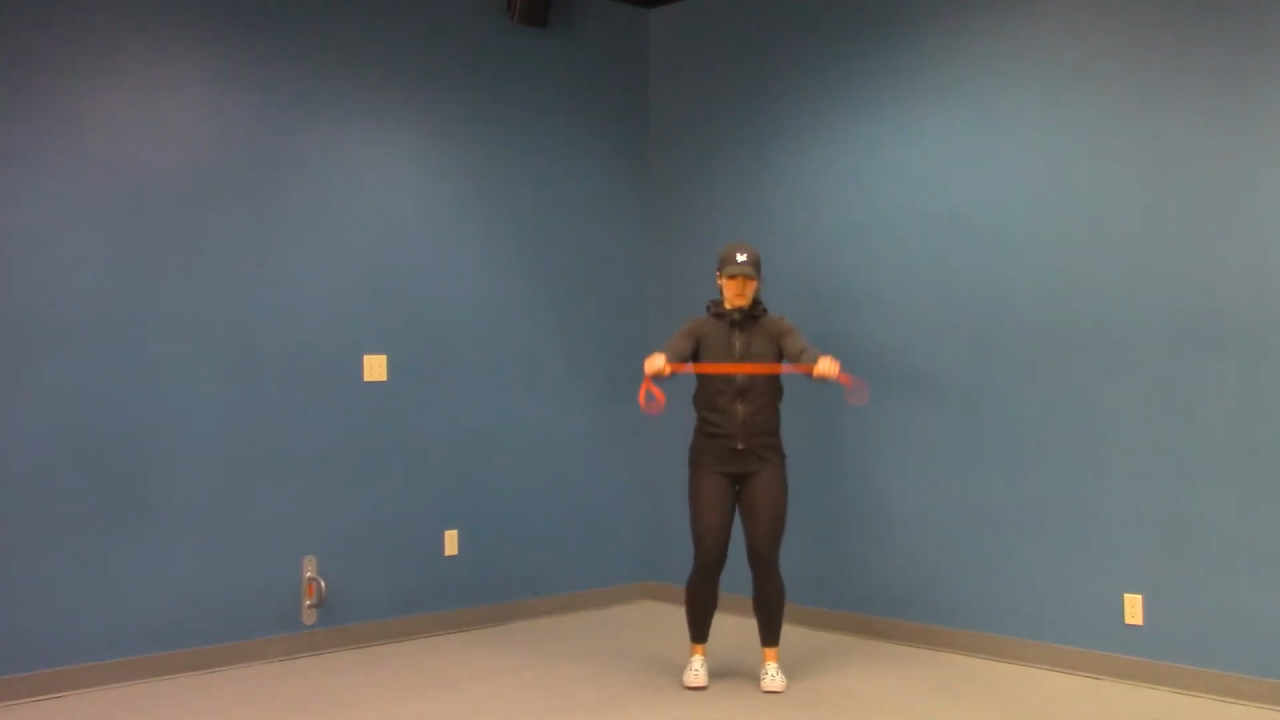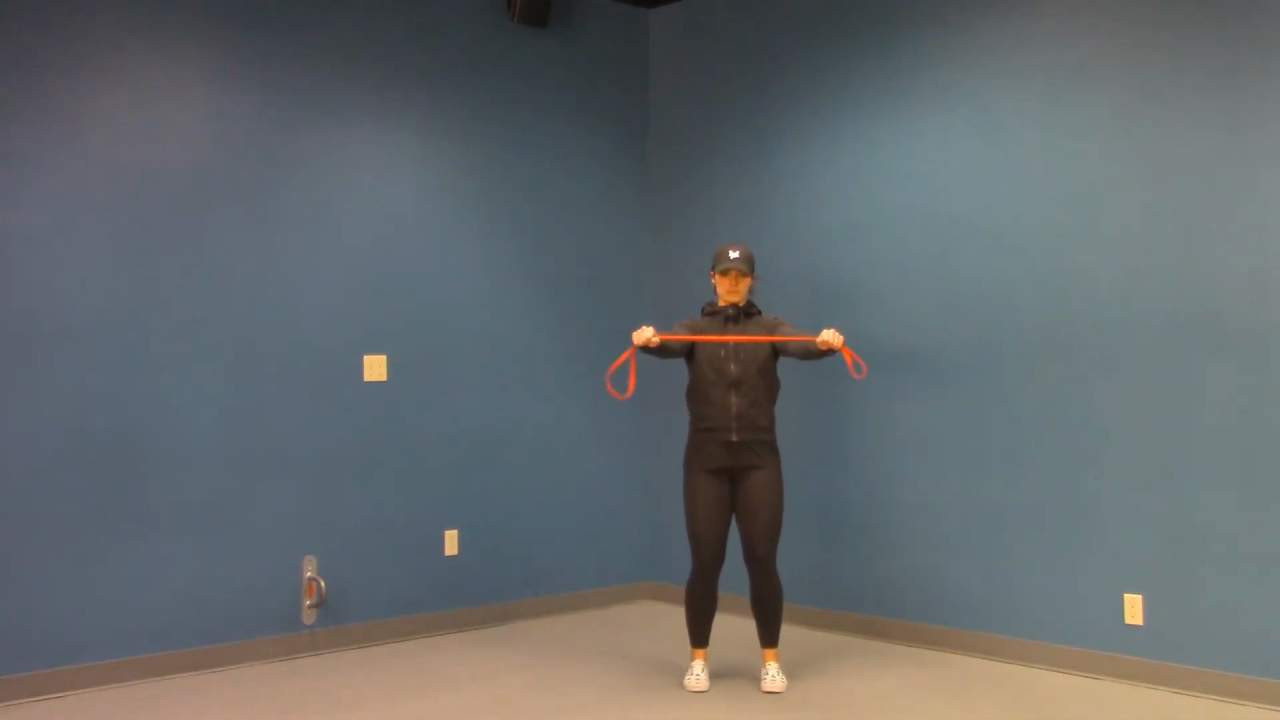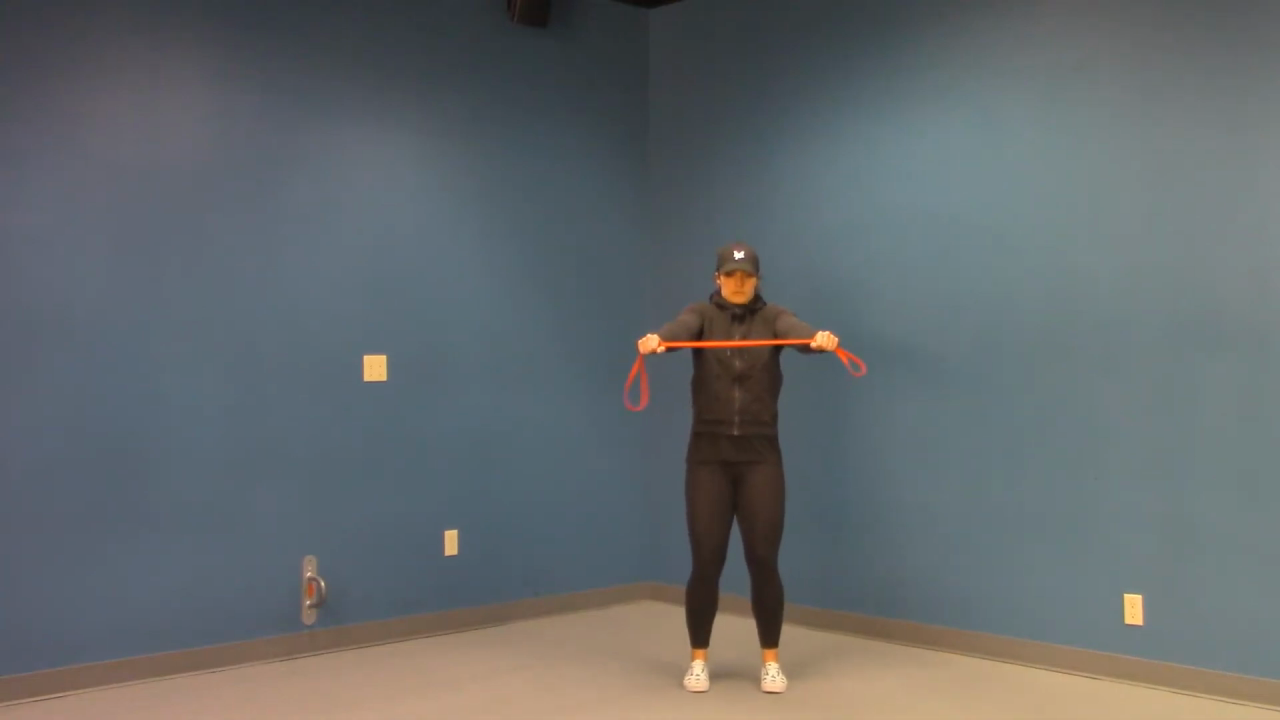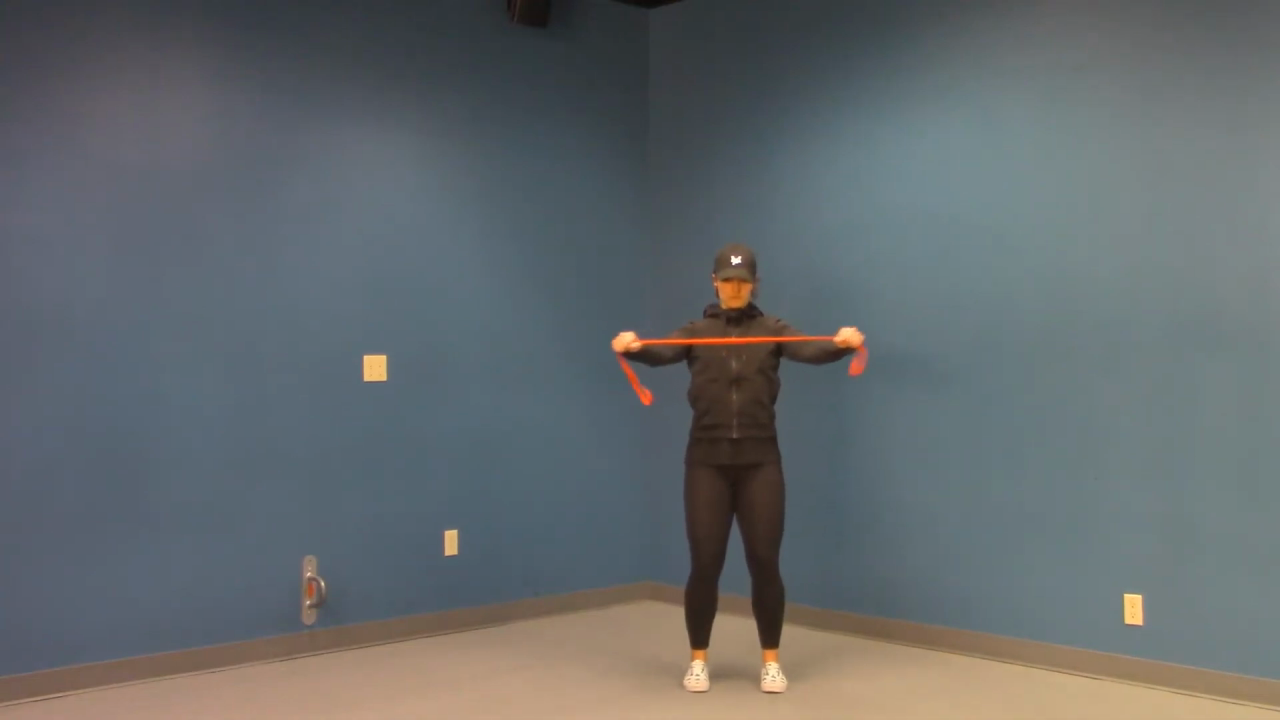
dt=1s
person 1, frame 1
left shoulder: (775, 328)
right shoulder: (700, 328)
left elbow: (802, 353)
right elbow: (674, 353)
left wrist: (822, 364)
right wrist: (658, 363)
left hip: (764, 459)
right hip: (711, 458)
left knee: (765, 561)
right knee: (708, 560)
left ankle: (770, 659)
right ankle: (697, 653)
person 1, frame 2
left shoulder: (768, 327)
right shoulder: (695, 327)
left elbow: (796, 345)
right elbow: (671, 345)
left wrist: (823, 344)
right wrist: (650, 340)
left hip: (758, 459)
right hip: (706, 459)
left knee: (762, 561)
right knee: (705, 562)
left ankle: (770, 660)
right ankle: (698, 659)
person 1, frame 3
left shoulder: (773, 318)
right shoulder: (702, 315)
left elbow: (798, 333)
right elbow: (678, 330)
left wrist: (820, 340)
right wrist: (655, 340)
left hip: (760, 457)
right hip: (708, 457)
left knee: (763, 562)
right knee: (706, 562)
left ankle: (770, 660)
right ankle: (698, 659)
person 1, frame 4
left shoulder: (772, 329)
right shoulder: (696, 331)
left elbow: (808, 350)
right elbow: (663, 353)
left wrist: (840, 344)
right wrist: (633, 348)
left hip: (759, 460)
right hip: (707, 460)
left knee: (764, 563)
right knee: (705, 564)
left ankle: (770, 660)
right ankle: (698, 659)
